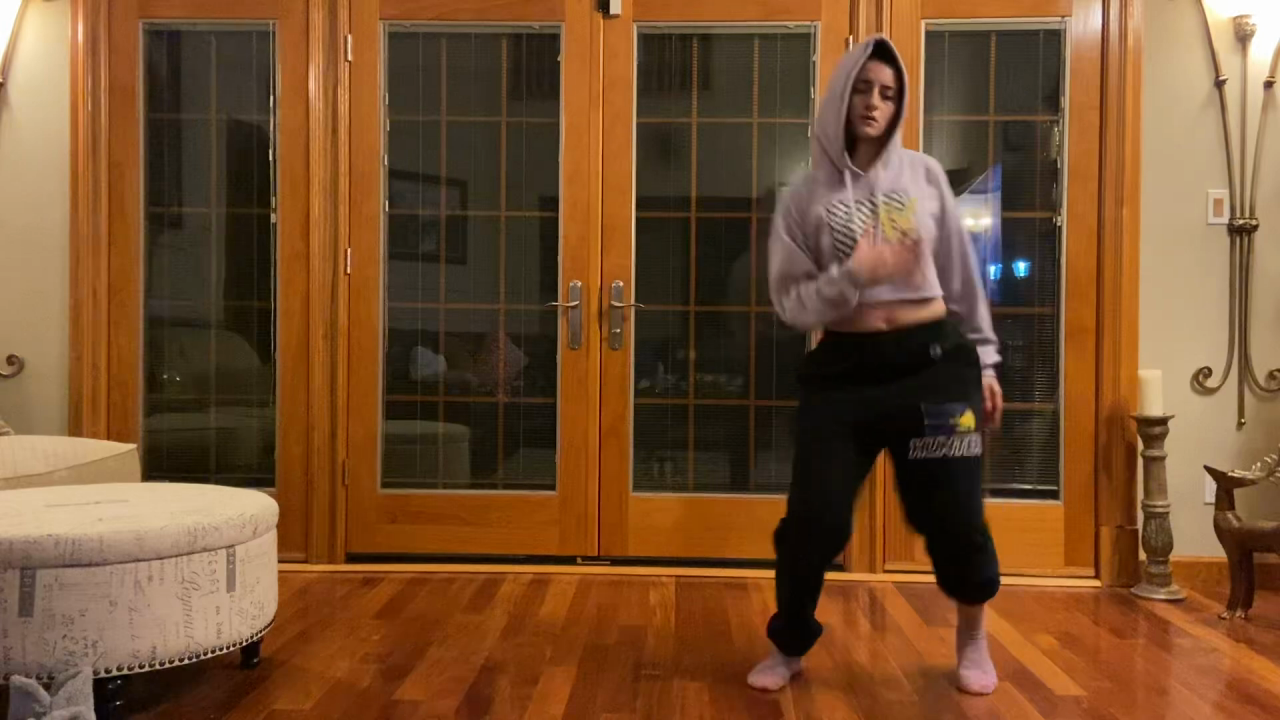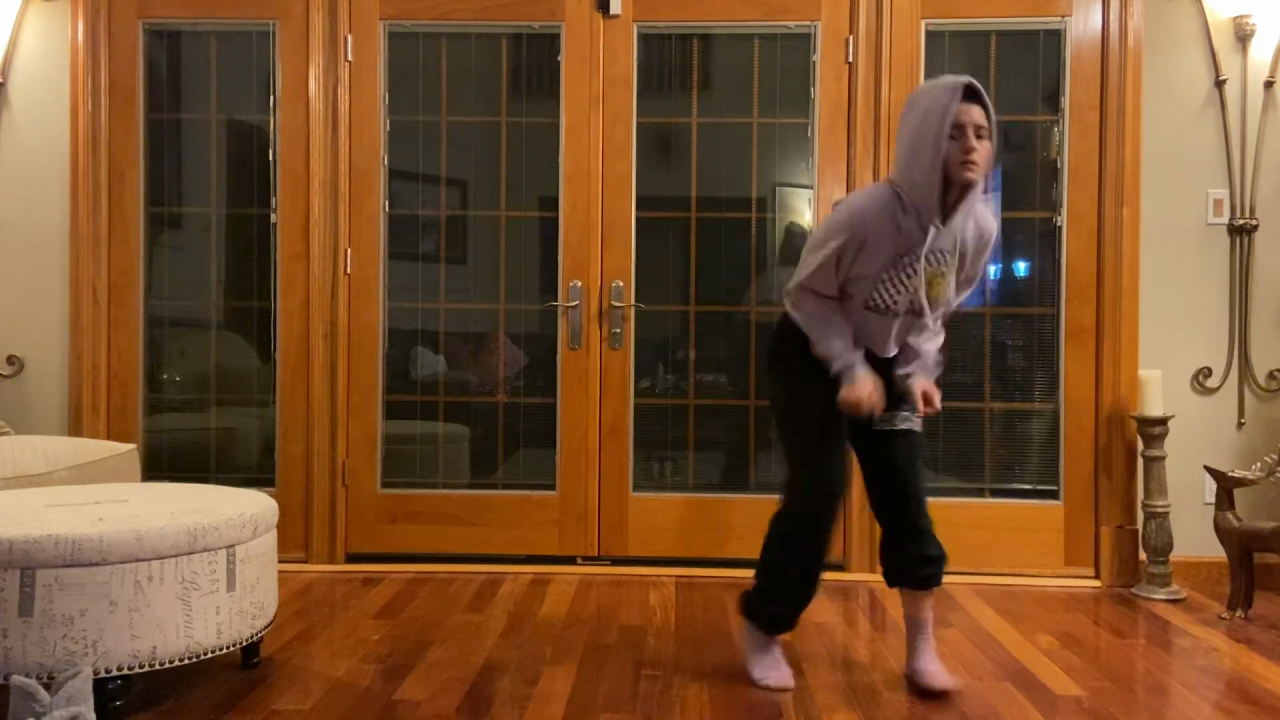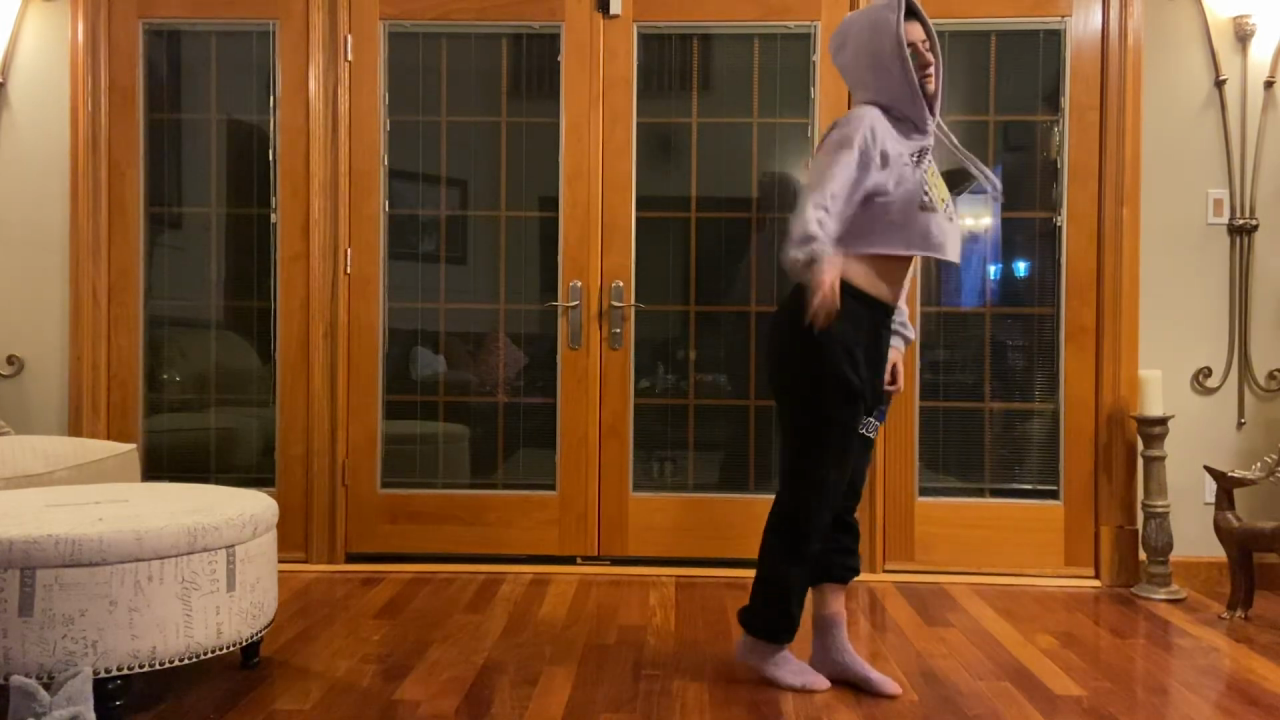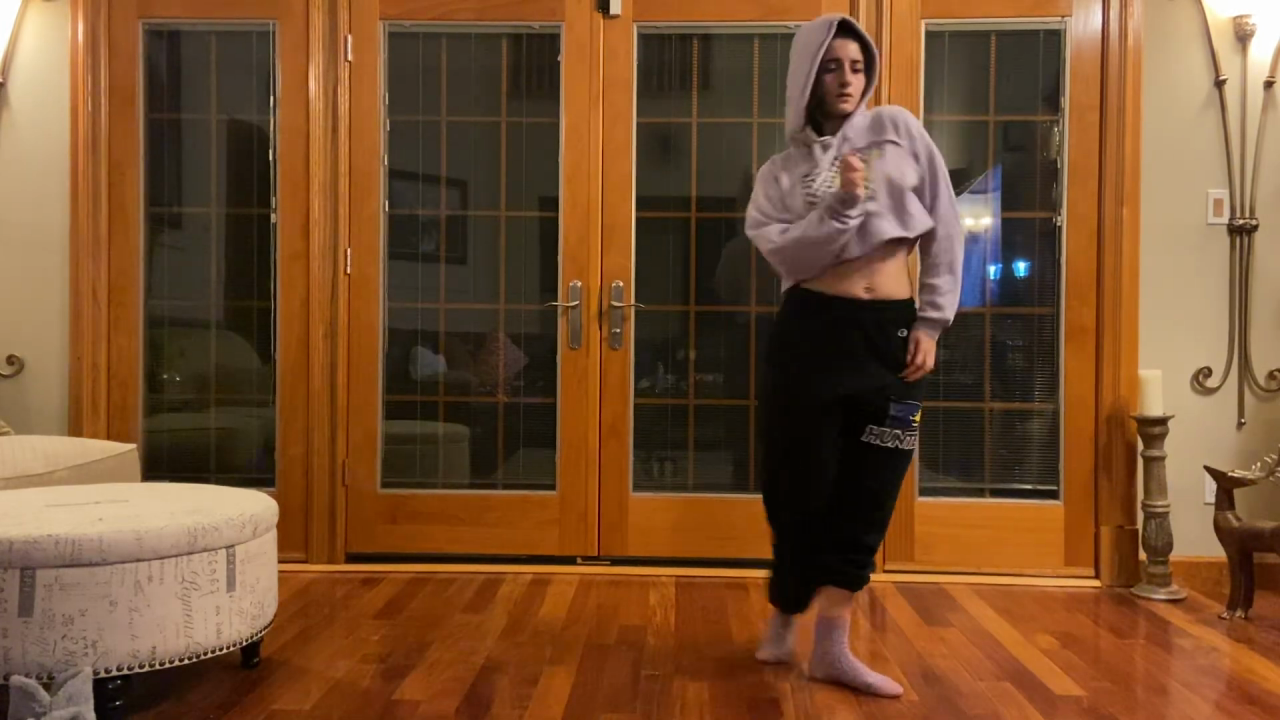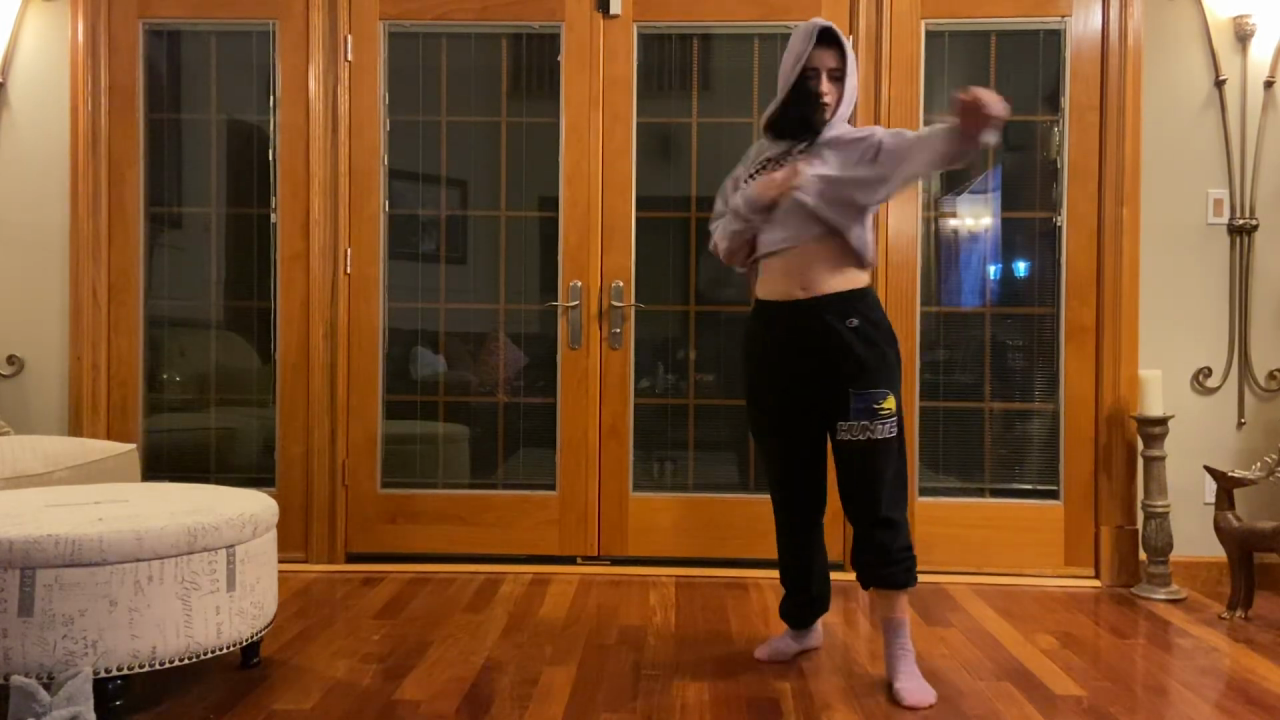
dt=1s
person 1, frame 1
left shoulder: (923, 173)
right shoulder: (805, 195)
left elbow: (960, 270)
right elbow: (791, 300)
left wrist: (982, 356)
right wrist: (853, 274)
left hip: (933, 361)
right hip: (843, 368)
left knee: (953, 513)
right knee: (815, 520)
left ankle: (972, 641)
right ankle: (788, 648)
person 1, frame 2
left shoulder: (979, 228)
right shoulder: (867, 214)
left elbow: (933, 312)
right elbow: (805, 294)
left wrist: (923, 371)
right wrist: (850, 370)
left hip: (887, 362)
right hip: (811, 357)
left knee: (902, 494)
right knee: (818, 490)
left ankle: (921, 647)
right ankle: (762, 627)
person 1, frame 3
left shoulder: (911, 137)
right shoulder: (862, 129)
right elbow: (819, 205)
left wrist: (896, 337)
right wrist: (817, 265)
left hip: (865, 329)
right hip: (828, 323)
left knee: (837, 491)
right knee: (812, 486)
left ankle: (833, 646)
right ankle: (762, 634)
person 1, frame 4
left shoulder: (897, 130)
right shoulder: (780, 171)
left elbow: (943, 231)
right elbow: (785, 252)
left wrist: (932, 319)
right wrist: (841, 197)
left hip: (890, 333)
right hip: (810, 330)
left knee: (865, 495)
right knee: (797, 487)
left ankle: (831, 646)
right ankle: (787, 607)
person 1, frame 5
left shoulder: (857, 147)
right shoulder: (758, 157)
left elbow: (920, 153)
right elbow: (724, 245)
left wrist: (969, 127)
right wrist: (748, 198)
left hip: (848, 326)
right hip: (772, 334)
left knee: (874, 489)
right knee: (791, 492)
left ankle: (901, 653)
right ankle: (802, 621)
